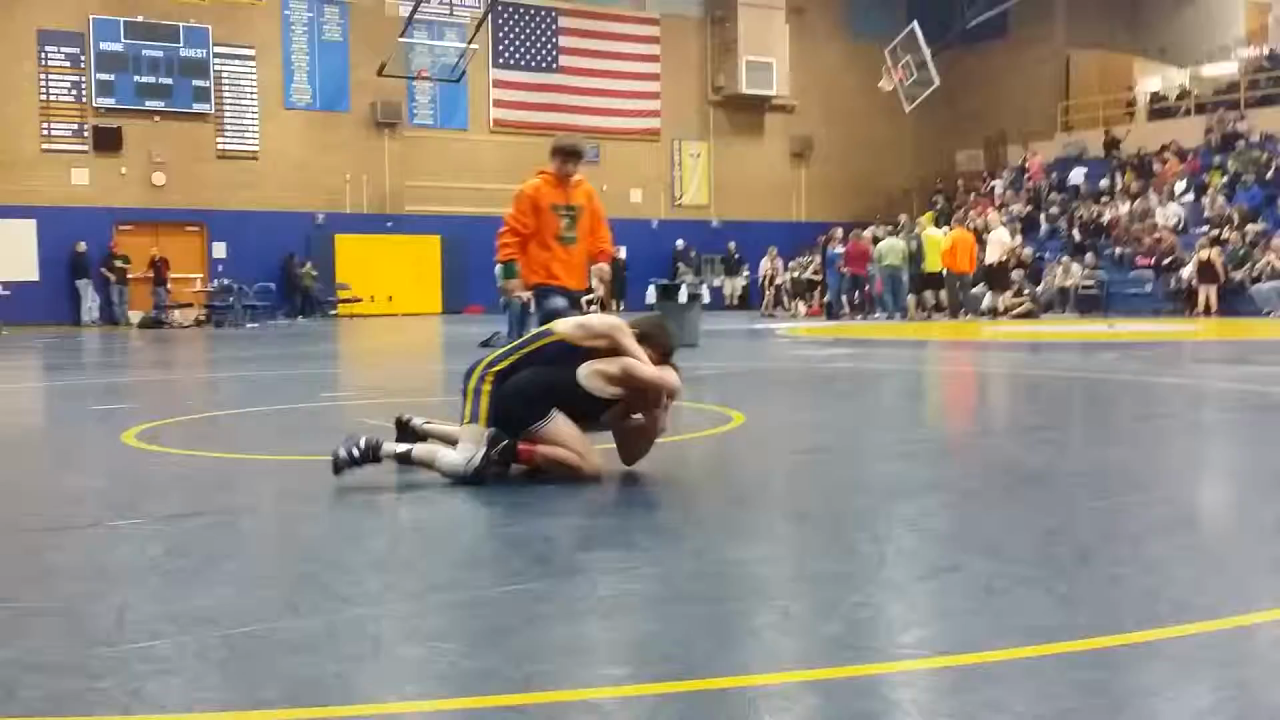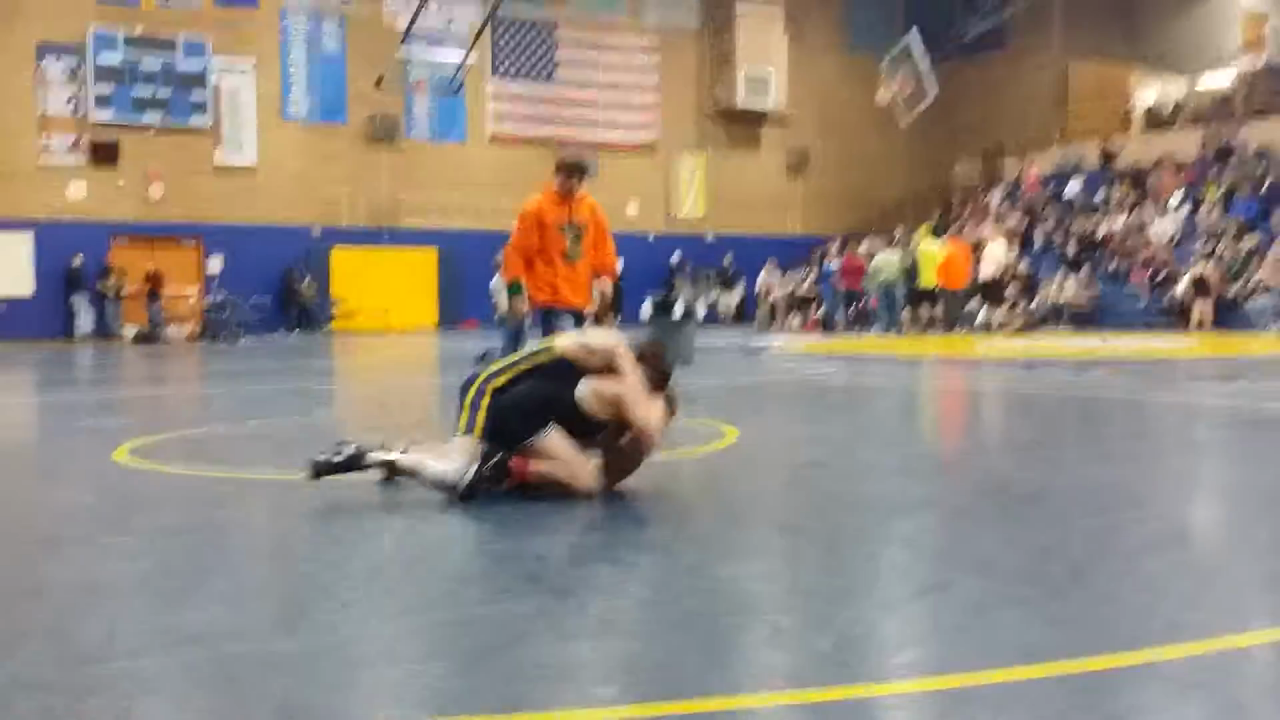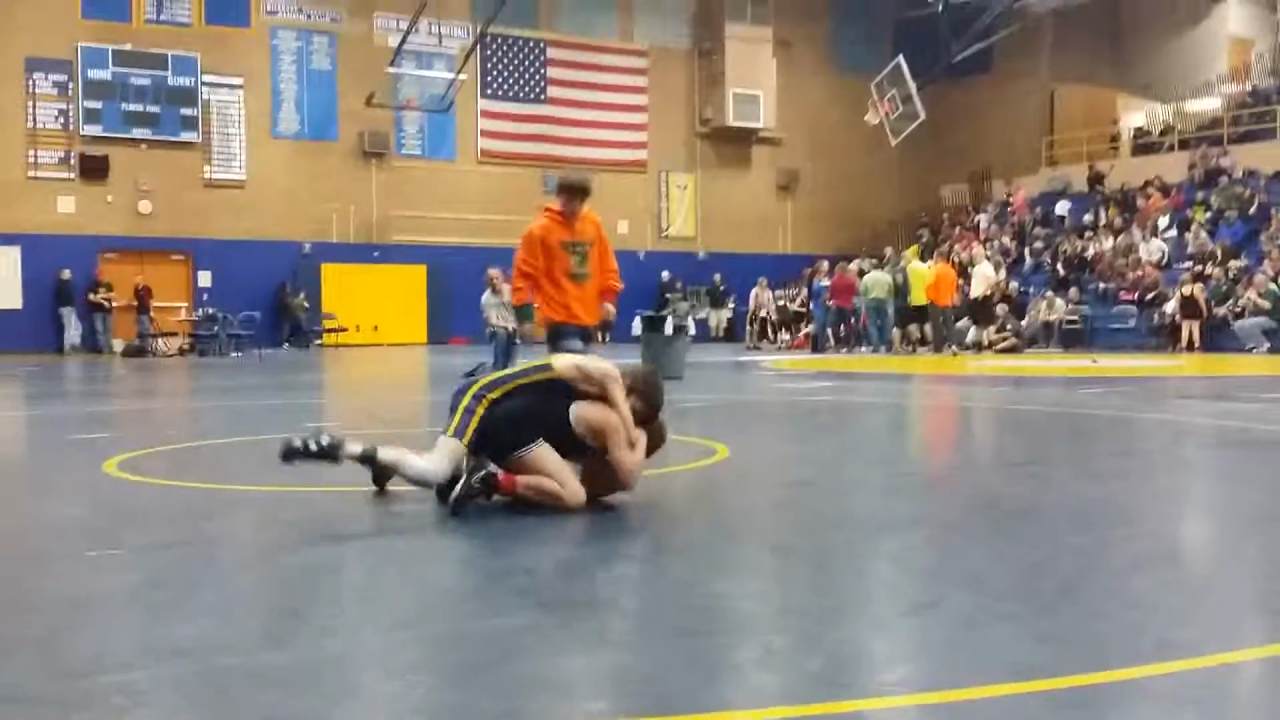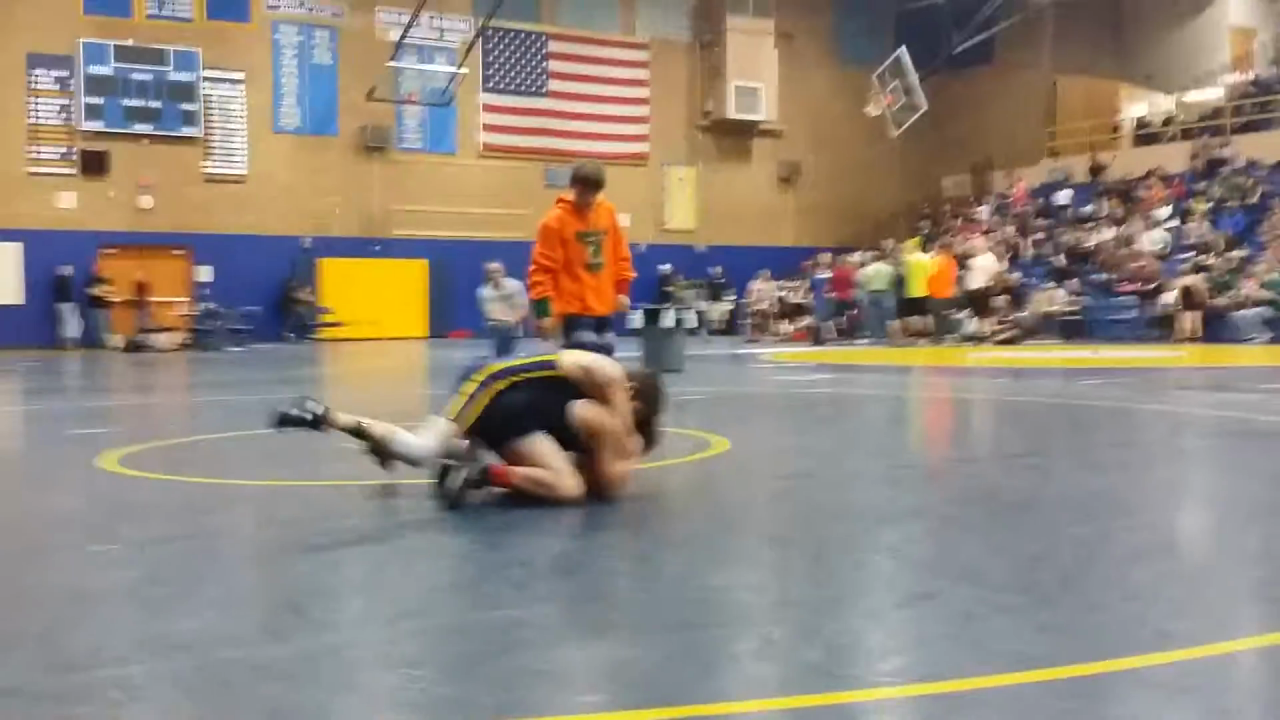
dt=0.1s
person 1, frame 1
left shoulder: (613, 364)
right shoulder: (609, 328)
right elbow: (657, 376)
right wrist: (663, 378)
left hip: (510, 386)
right hip: (491, 377)
right knee: (465, 464)
left ankle: (416, 427)
right ankle: (377, 450)
person 1, frame 2
right shoulder: (609, 347)
right elbow: (646, 418)
right wrist: (656, 412)
left hip: (505, 404)
right hip: (487, 390)
right knee: (455, 476)
left ankle: (401, 455)
right ankle: (363, 457)
person 1, frame 3
left shoulder: (598, 396)
right shoulder: (606, 372)
right elbow: (629, 435)
right wrist: (635, 448)
left hip: (495, 406)
right hip: (483, 396)
right knee: (434, 473)
left ankle: (385, 460)
right ankle: (339, 448)
person 1, frame 4
left shoulder: (597, 393)
right shoulder: (610, 374)
right elbow: (624, 448)
right wrist: (629, 454)
left hip: (501, 400)
right hip: (488, 385)
left knee: (462, 454)
right knee: (424, 450)
right ankle: (326, 416)
person 2, frame 1
left shoulder: (587, 192)
right shoulder: (532, 191)
left elbow: (598, 229)
right elbow: (512, 232)
left wrist: (603, 258)
right wrist: (510, 272)
left hip: (575, 280)
right hip: (546, 279)
person 2, frame 2
left shoulder: (591, 207)
right shoulder: (536, 208)
left elbow: (603, 244)
right elbow: (517, 251)
left wrist: (606, 276)
right wrist: (516, 291)
left hip: (580, 299)
right hip: (551, 299)
person 2, frame 3
left shoulder: (595, 224)
right shoulder: (540, 230)
left elbow: (607, 265)
right elbow: (524, 274)
left wrist: (609, 298)
right wrist: (524, 315)
left hip: (589, 315)
right hip: (560, 317)
person 2, frame 4
left shoulder: (608, 212)
right shoulder: (555, 221)
left elbow: (621, 253)
right elbow: (542, 268)
left wrist: (623, 290)
right wrist: (543, 310)
left hip: (604, 307)
right hip: (575, 309)
